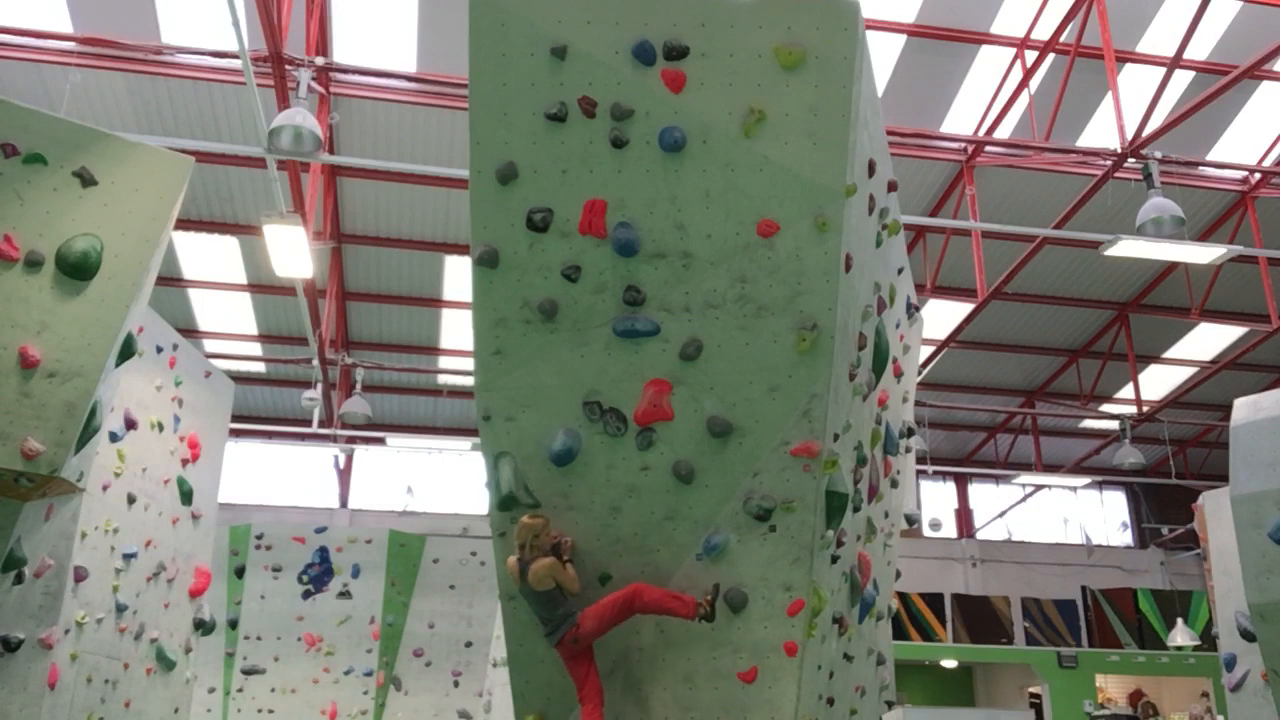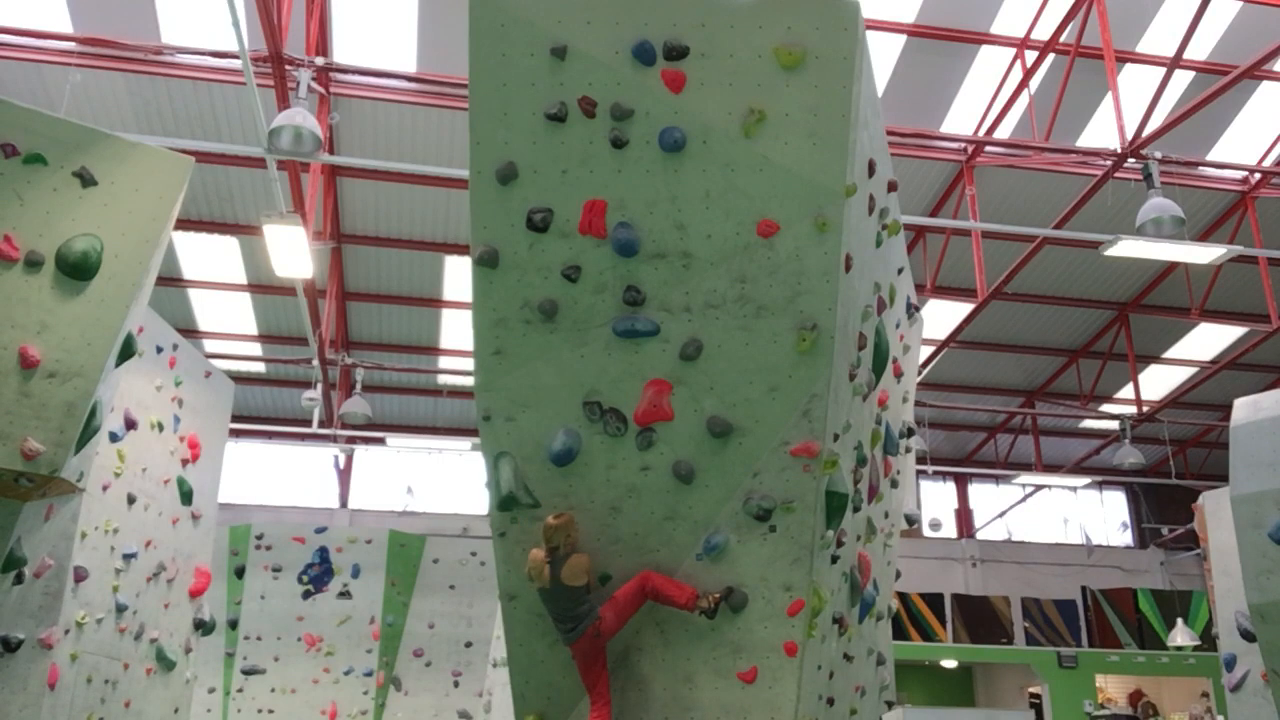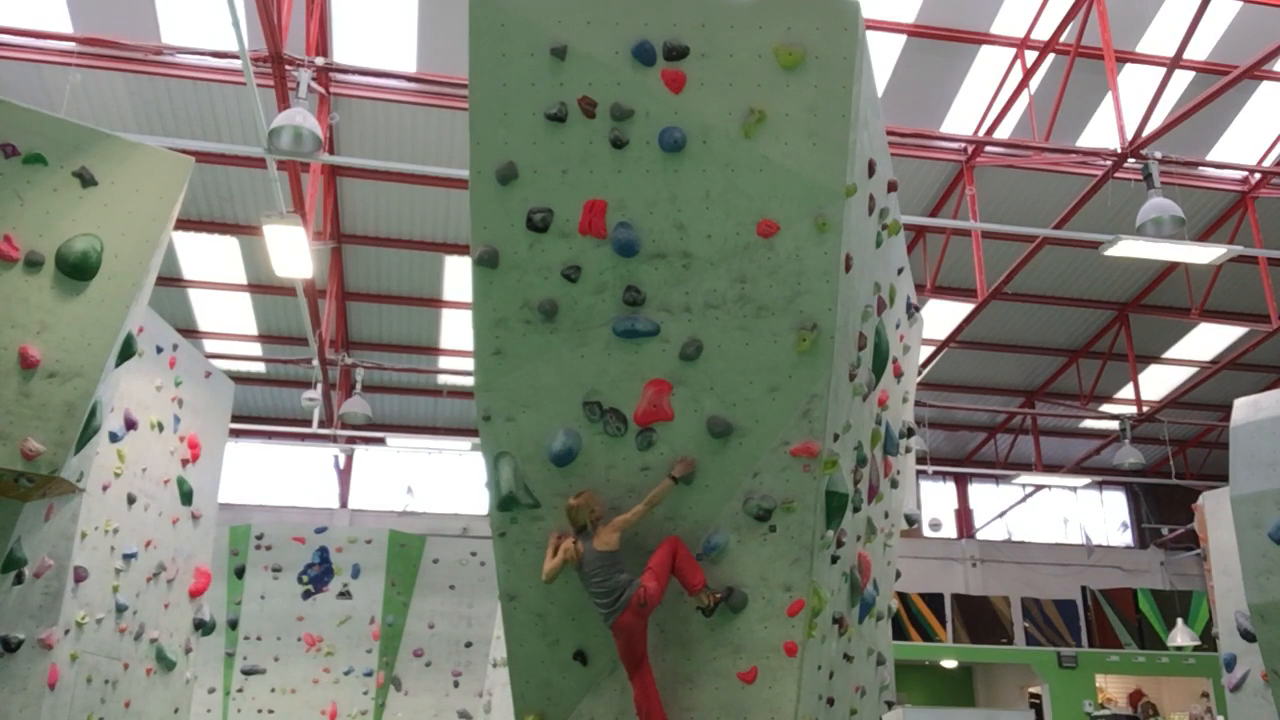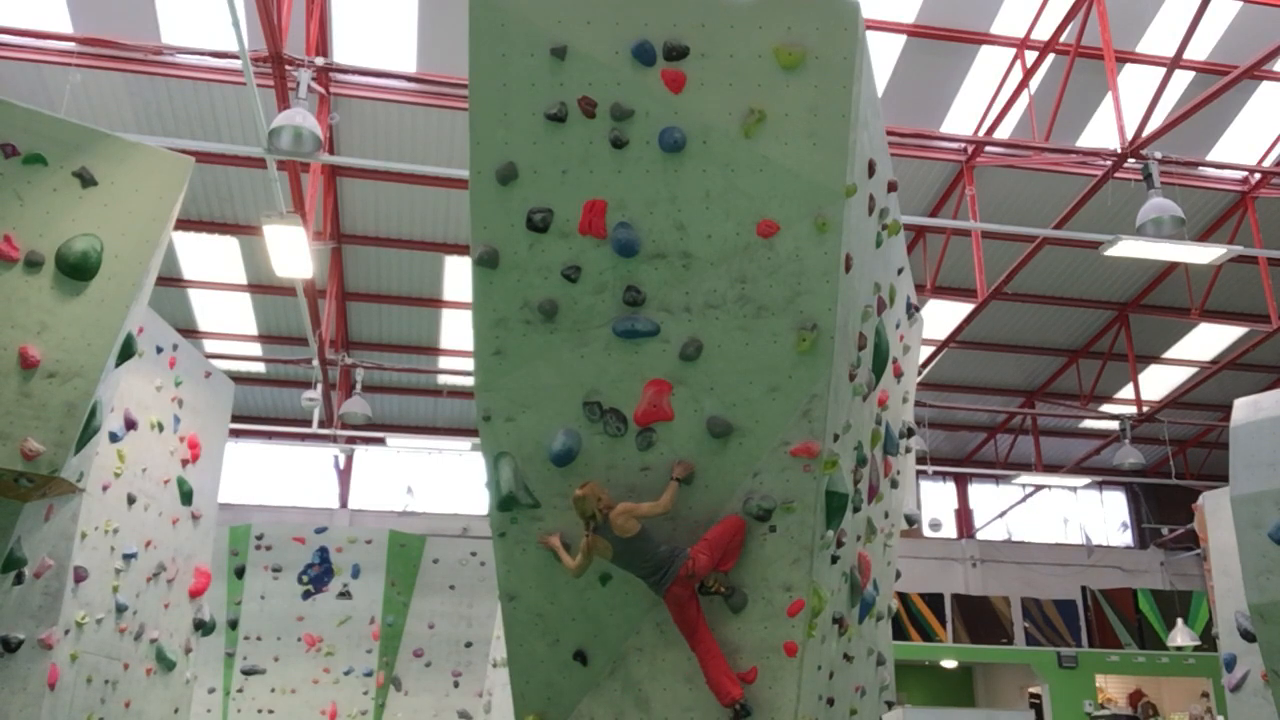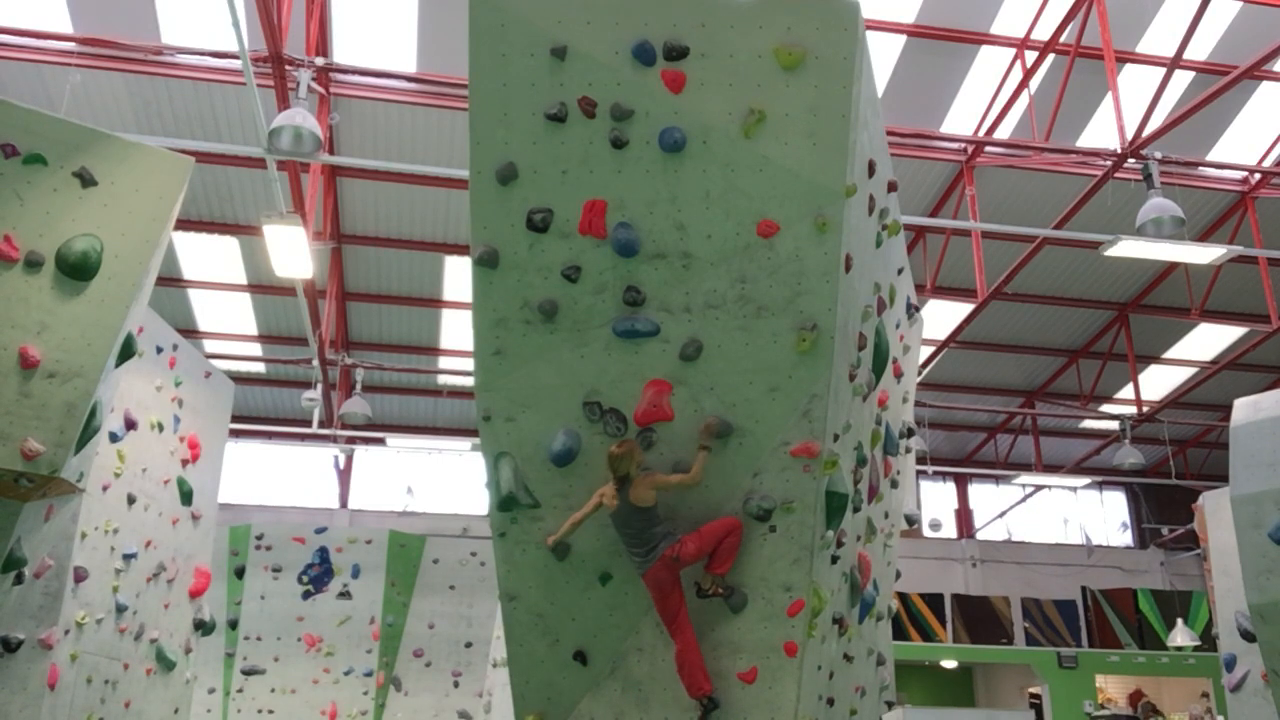
dt=1s
person 1, frame 1
left shoulder: (513, 564)
right shoulder: (548, 564)
right elbow: (574, 588)
left wrist: (550, 549)
right wrist: (566, 557)
left hip: (562, 641)
right hip: (577, 629)
left knee: (590, 699)
right knee: (637, 594)
right ankle: (699, 609)
person 1, frame 2
left shoulder: (535, 558)
right shoulder: (580, 561)
left elbow: (531, 578)
left hip: (578, 642)
right hip: (599, 625)
left knee: (599, 700)
right knee: (645, 581)
right ankle: (701, 603)
person 1, frame 3
left shoulder: (569, 547)
right shoulder: (610, 529)
left elbow: (546, 576)
right elbow: (648, 503)
left wrist: (551, 547)
right wrist: (675, 475)
left hip: (619, 622)
right hip: (640, 597)
left knee: (639, 676)
right knee: (672, 544)
right ankle: (703, 596)
person 1, frame 4
left shoulder: (590, 541)
right shoulder: (621, 513)
left elbow: (575, 570)
right elbow: (663, 506)
left wrist: (556, 545)
right wrist: (676, 478)
left hip: (671, 590)
right hip: (687, 565)
left knee: (702, 644)
right knee: (735, 523)
right ankle: (714, 580)
person 1, frame 5
left shoulder: (605, 492)
right shoulder: (646, 482)
left elbow: (577, 519)
right elbow: (693, 478)
left wrist: (555, 539)
right wrist: (704, 444)
left hip: (653, 571)
right hip: (674, 552)
left knee: (681, 634)
right knee: (732, 525)
right ankle: (710, 581)
